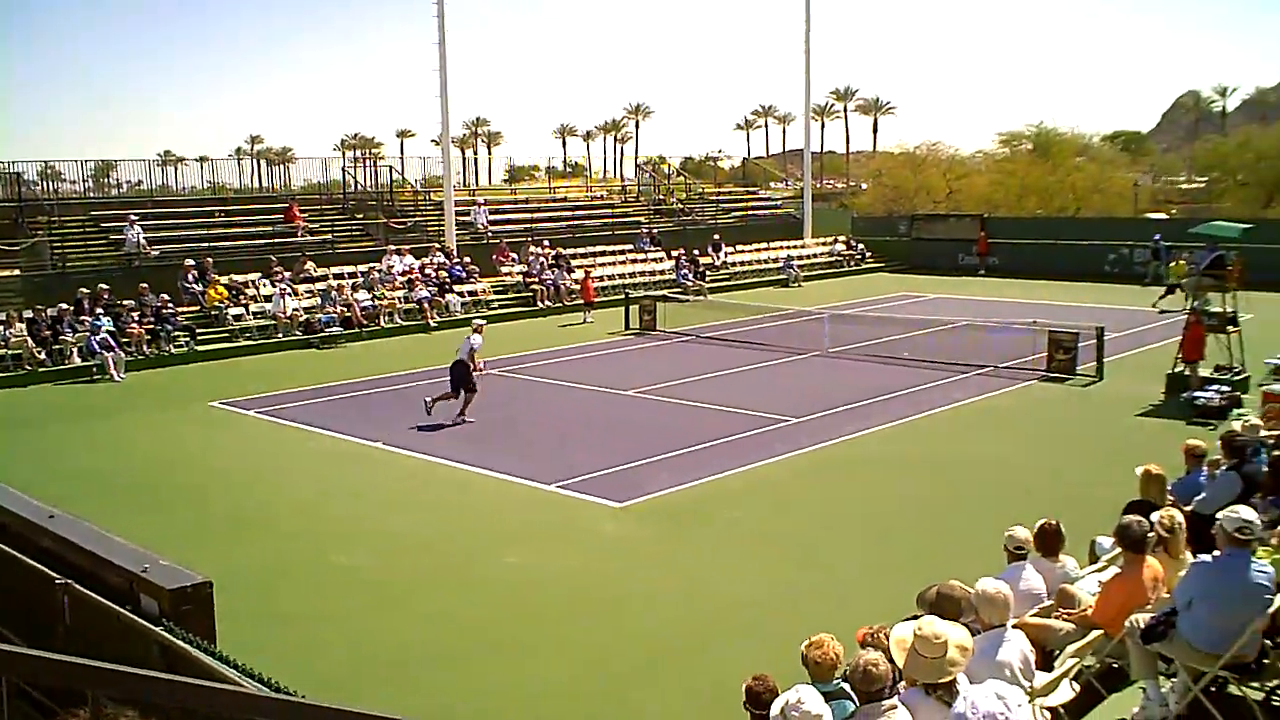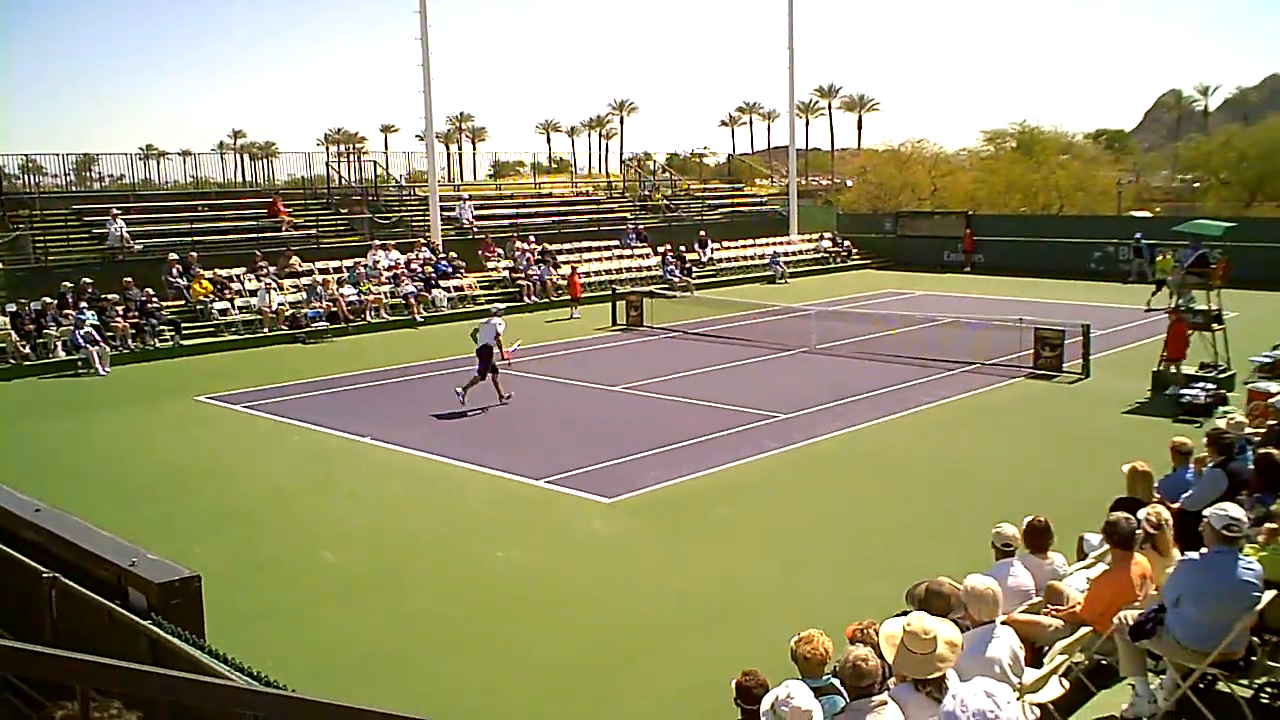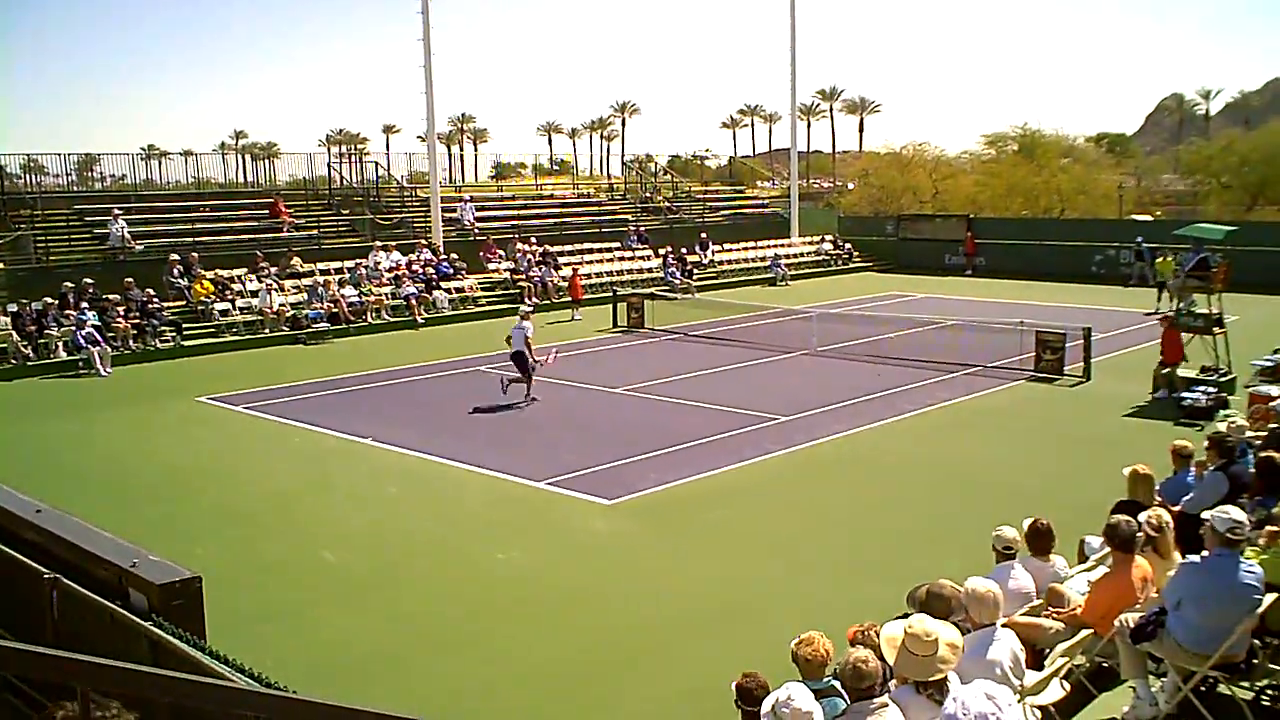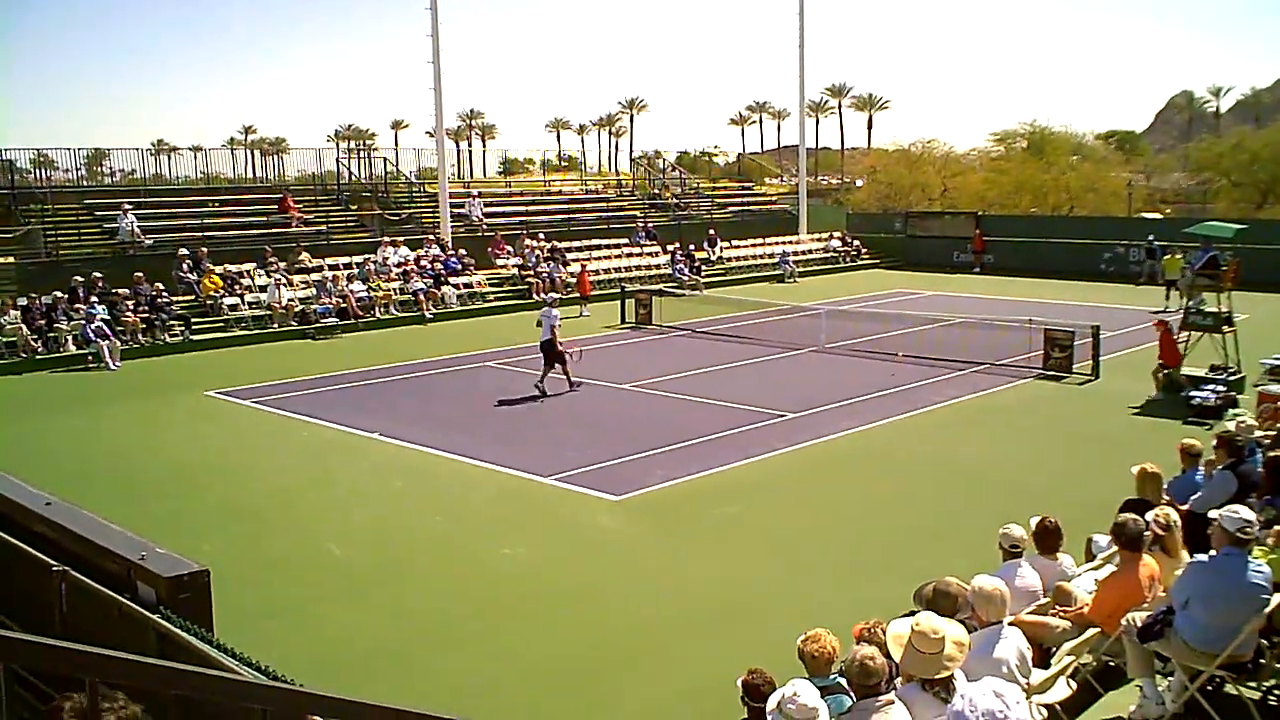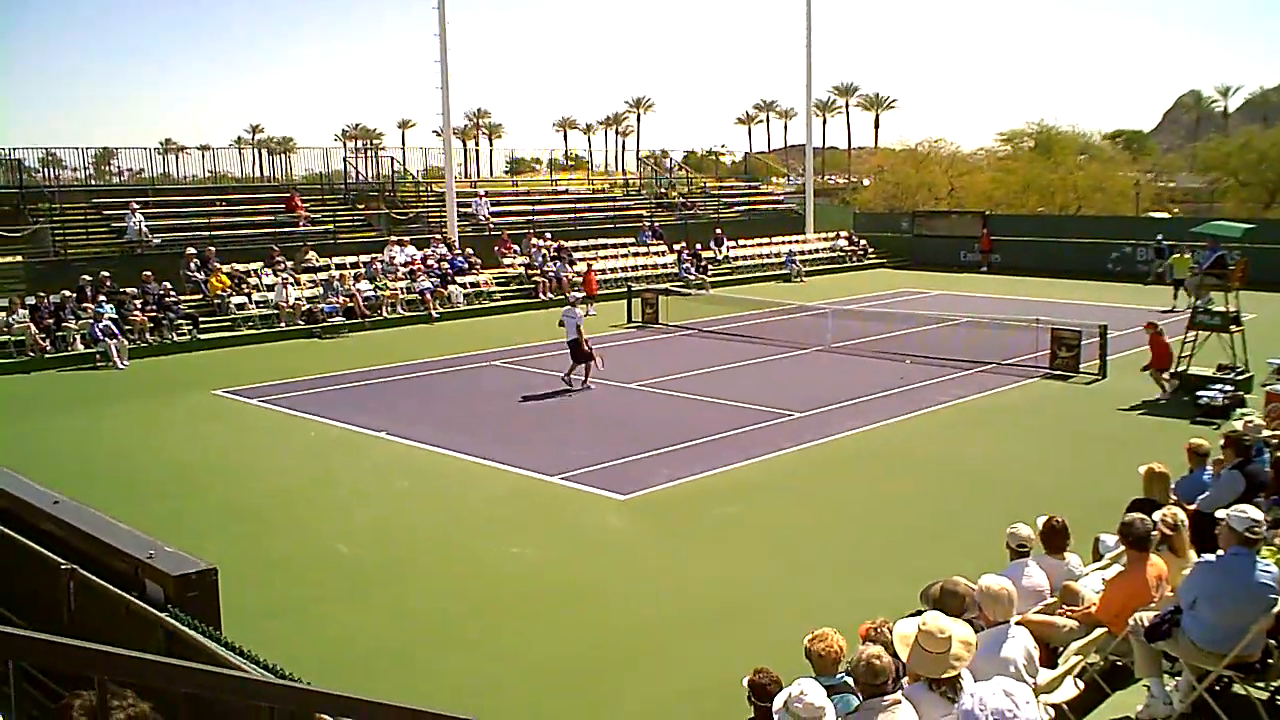
dt=0.2s
person 1, frame 1
left shoulder: (1206, 567)
right shoulder: (1267, 573)
left elbow: (1180, 603)
left hip: (1202, 651)
right hip: (1246, 653)
left knee: (1136, 624)
left ankle: (1156, 701)
right ankle: (1180, 695)
person 1, frame 2
left shoulder: (1192, 565)
right shoulder: (1255, 571)
left elbow: (1167, 599)
right elbow: (1235, 606)
left hip: (1190, 648)
right hip: (1233, 650)
left knee: (1123, 622)
left ankle: (1144, 698)
right ankle: (1169, 691)
person 1, frame 3
left shoulder: (1193, 568)
right shoulder: (1256, 574)
left elbow: (1168, 602)
right elbow: (1237, 609)
left hip: (1190, 650)
right hip: (1234, 653)
left knee: (1124, 624)
left ankle: (1145, 700)
right ankle: (1170, 693)
person 1, frame 4
left shoulder: (1201, 567)
right shoulder: (1265, 573)
left elbow: (1175, 601)
right elbow: (1246, 611)
left hip: (1198, 650)
right hip: (1241, 653)
left knee: (1131, 623)
left ankle: (1152, 700)
right ankle: (1177, 693)
person 1, frame 5
left shoulder: (1209, 567)
left elbow: (1183, 601)
right elbow: (1253, 609)
left hip: (1205, 649)
right hip: (1249, 653)
left knee: (1139, 623)
left ankle: (1160, 699)
right ankle: (1184, 693)
